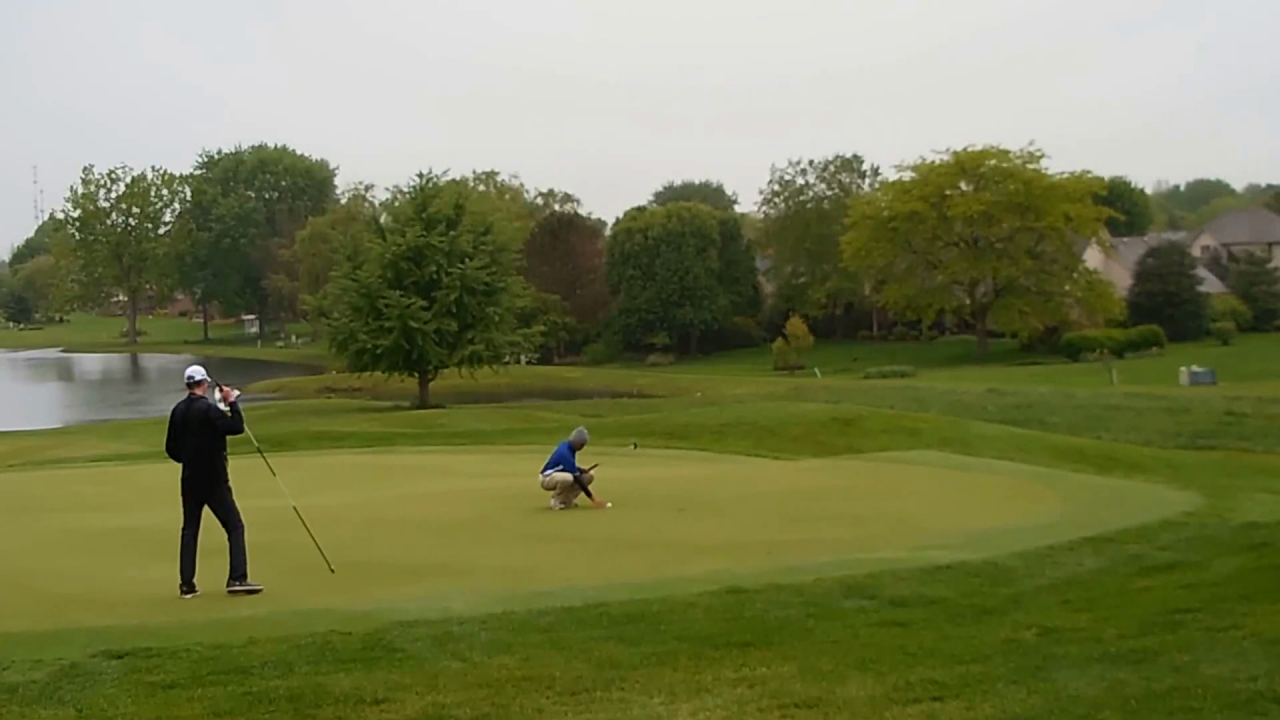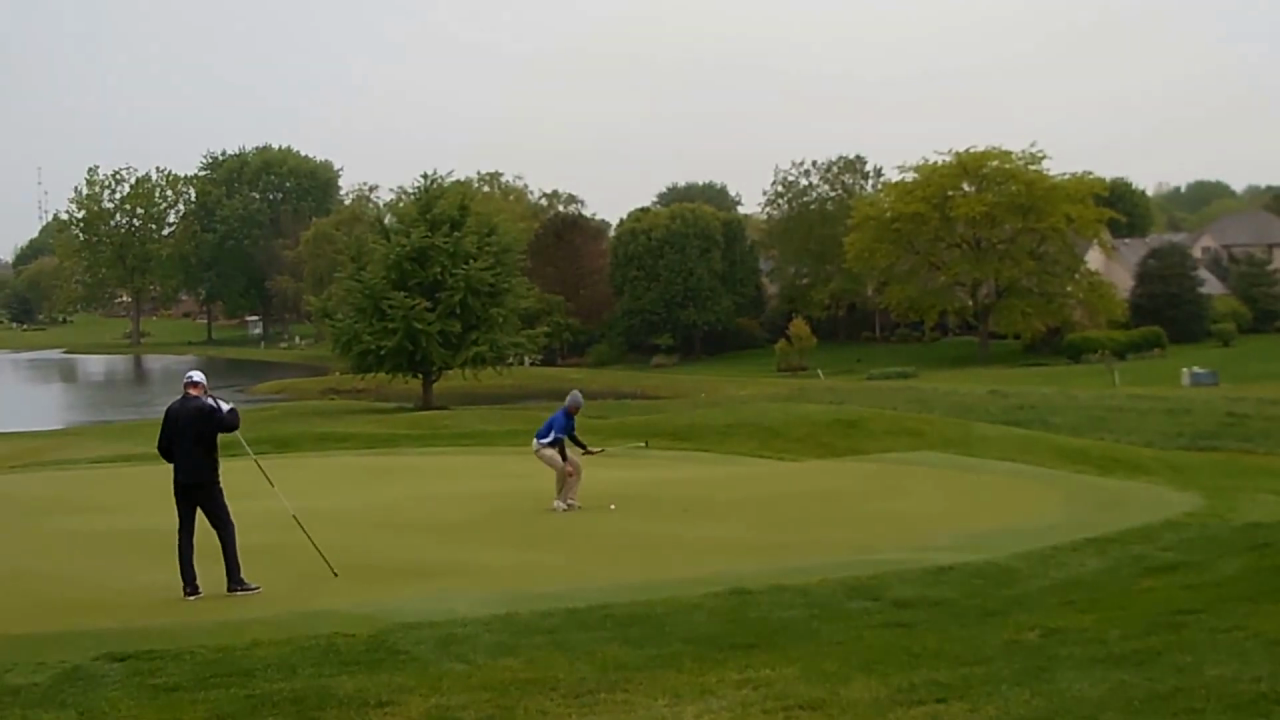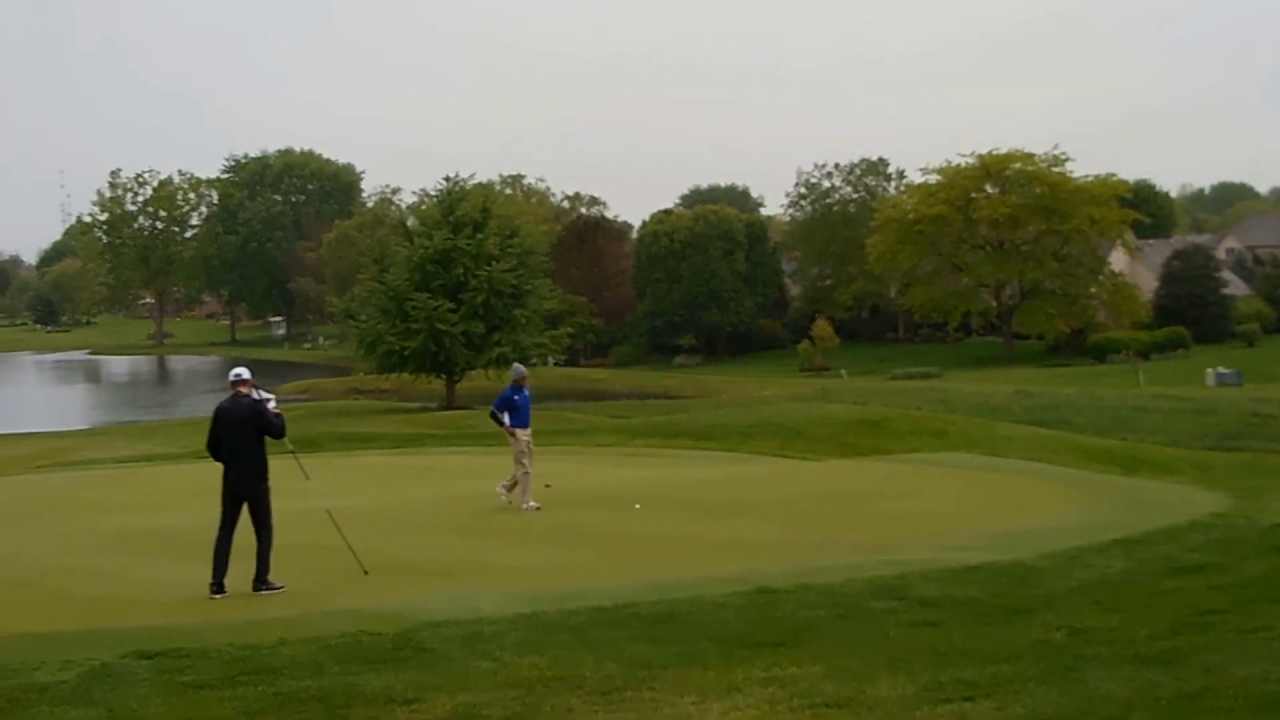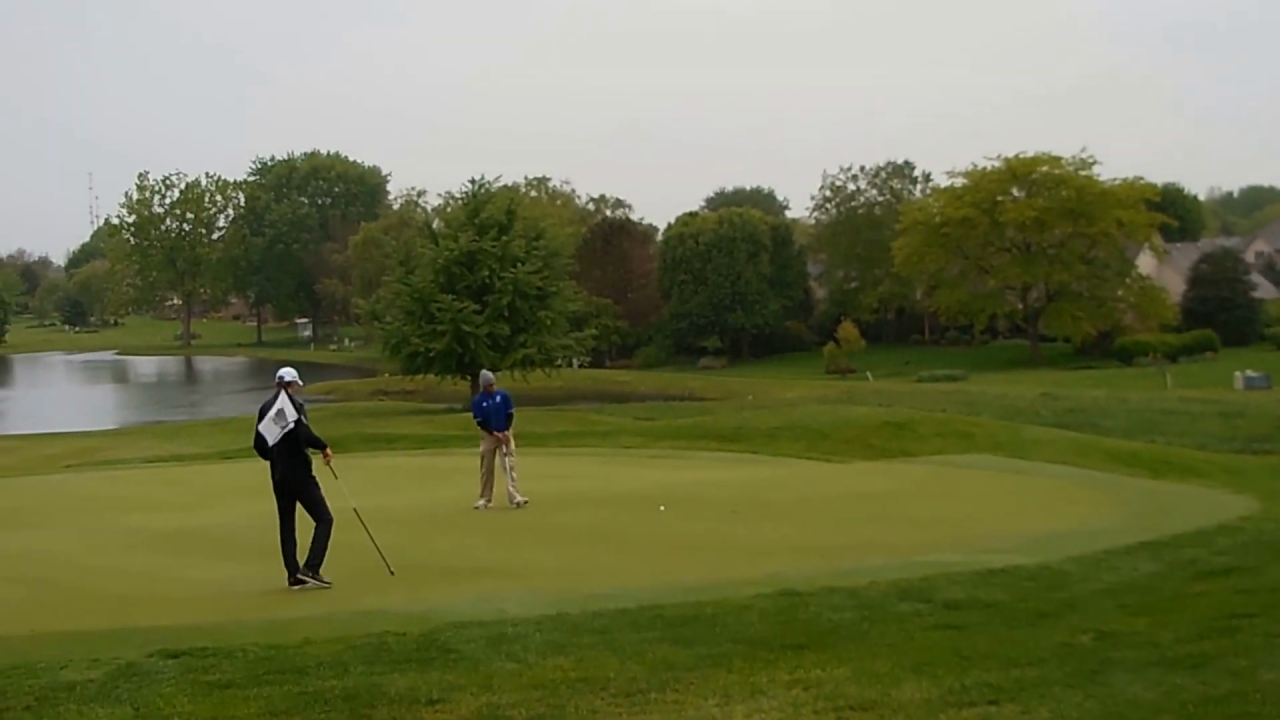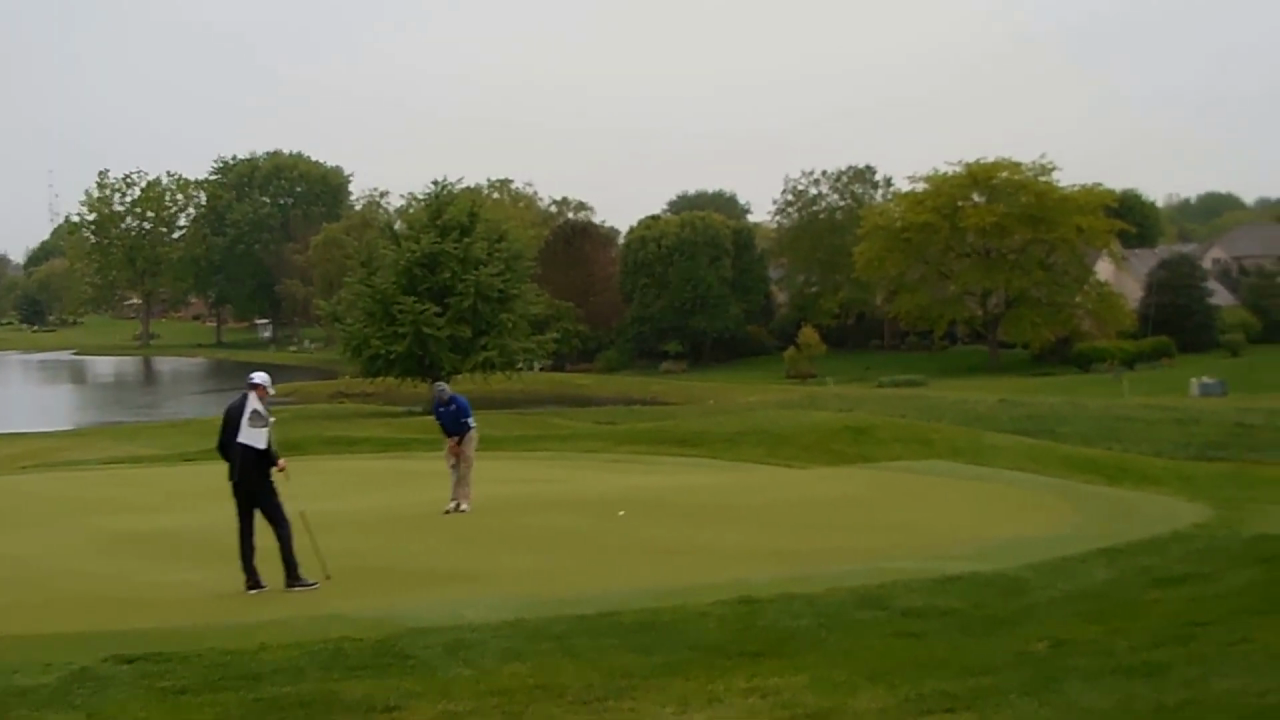
dt=1s
person 1, frame 1
left shoulder: (178, 410)
right shoulder: (208, 409)
left elbow: (171, 448)
right elbow: (237, 428)
right wrist: (232, 402)
left hip: (190, 481)
right hip: (213, 480)
left knee: (189, 530)
right knee: (234, 526)
left ankle: (187, 585)
right ankle: (237, 578)
person 1, frame 2
left shoulder: (172, 410)
right shoulder: (204, 408)
left elbow: (163, 447)
right elbow: (232, 423)
right wrist: (228, 410)
left hip: (182, 480)
right hip: (204, 479)
left knee: (185, 532)
right knee: (225, 527)
left ankle: (190, 586)
right ankle: (235, 581)
person 1, frame 3
left shoulder: (221, 408)
right shoulder: (256, 406)
left elbow: (212, 445)
right elbow: (277, 432)
right wrist: (277, 416)
left hip: (231, 477)
right hip: (254, 476)
left knee: (225, 529)
right knee: (263, 528)
left ankle: (217, 583)
right ankle: (261, 581)
person 1, frame 4
left shoulder: (266, 408)
right shoulder: (293, 404)
left elbow: (259, 444)
right elbow: (304, 434)
right wrist: (323, 447)
left hip: (279, 475)
right hip: (299, 472)
left knee: (286, 524)
right knee: (324, 519)
left ankle: (294, 575)
right ankle: (310, 568)
person 1, frame 5
left shoulder: (232, 409)
right shoulder: (258, 409)
left elbow: (222, 445)
right elbow: (262, 443)
right wrist: (275, 461)
left hip: (238, 478)
right hip: (257, 477)
left knee: (246, 528)
right knee: (281, 525)
left ankle: (252, 580)
right ankle: (292, 577)
